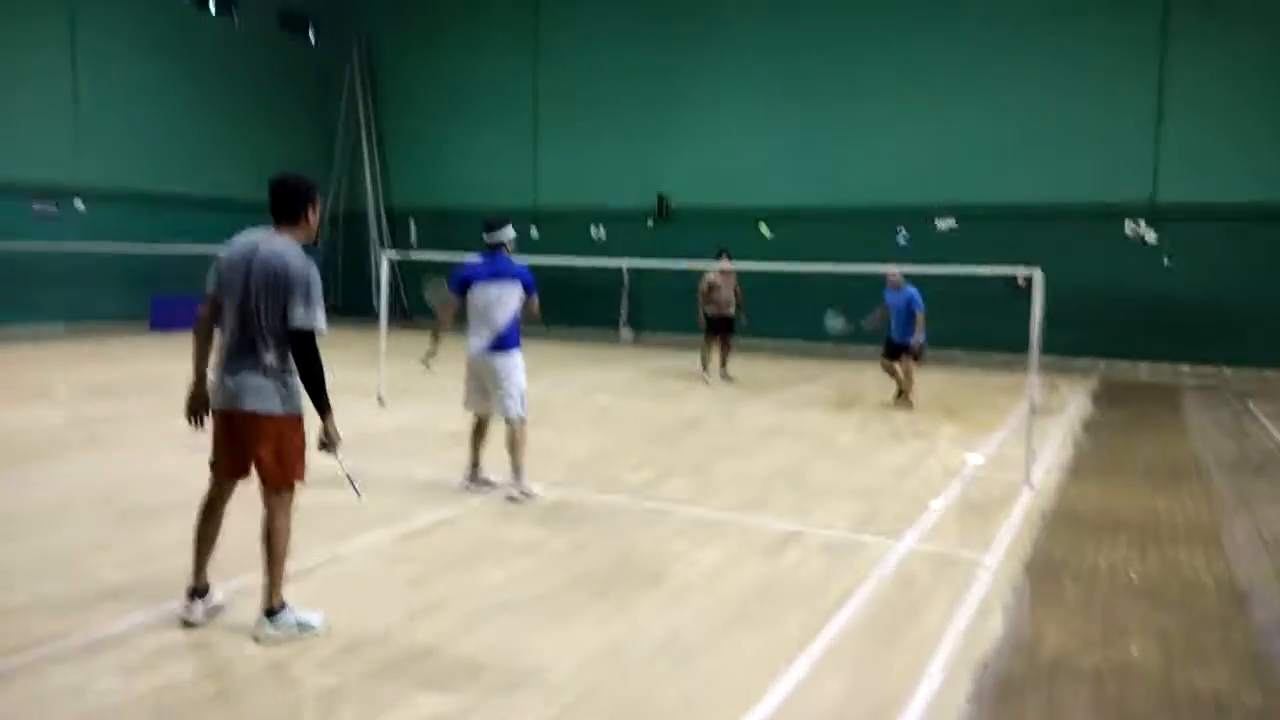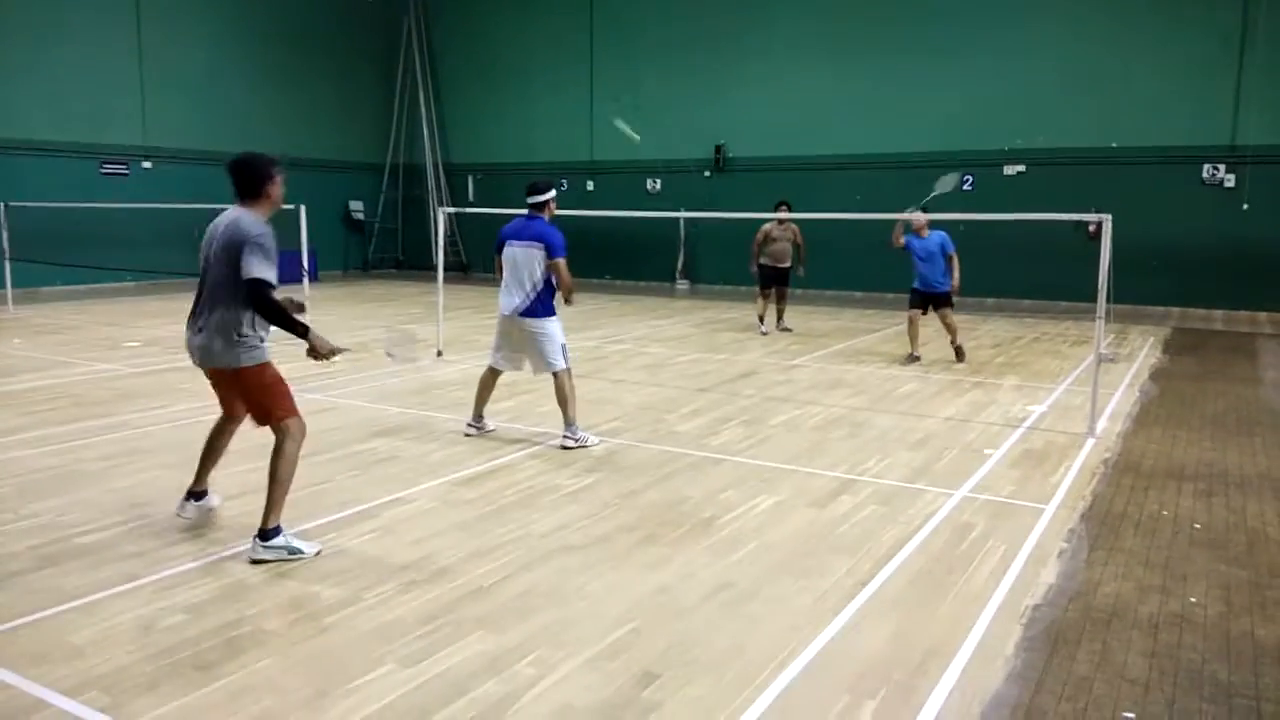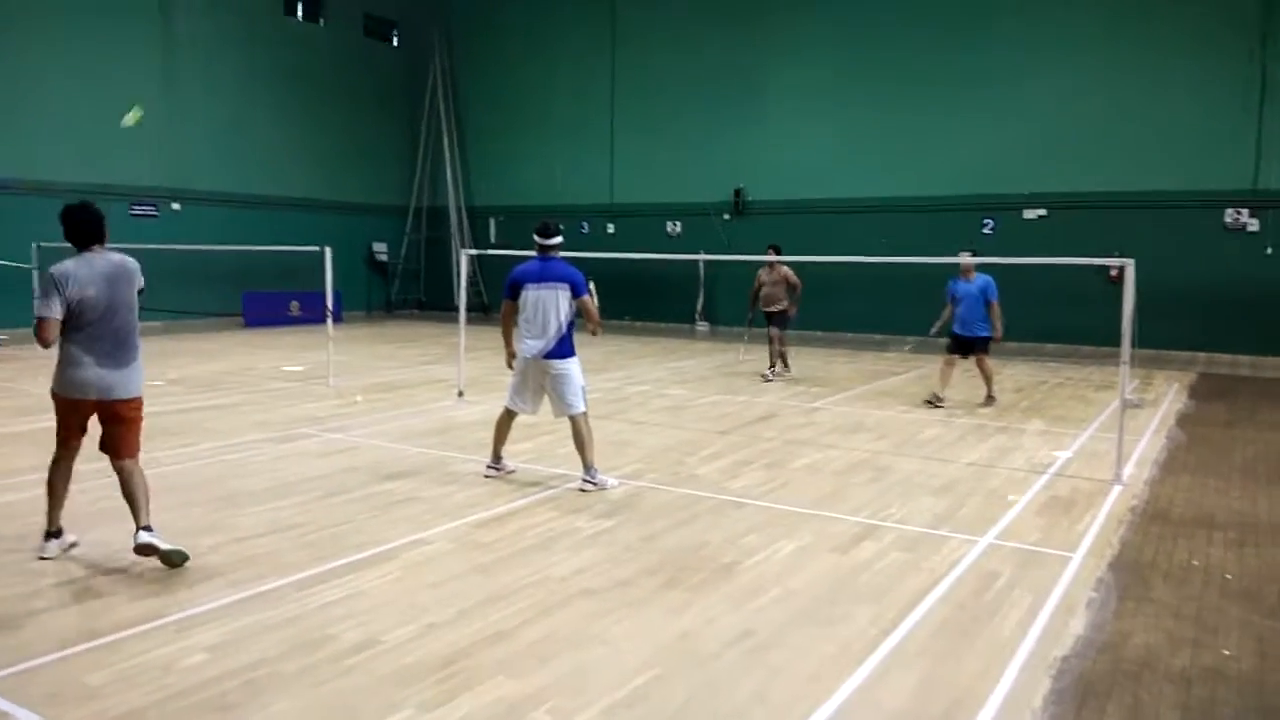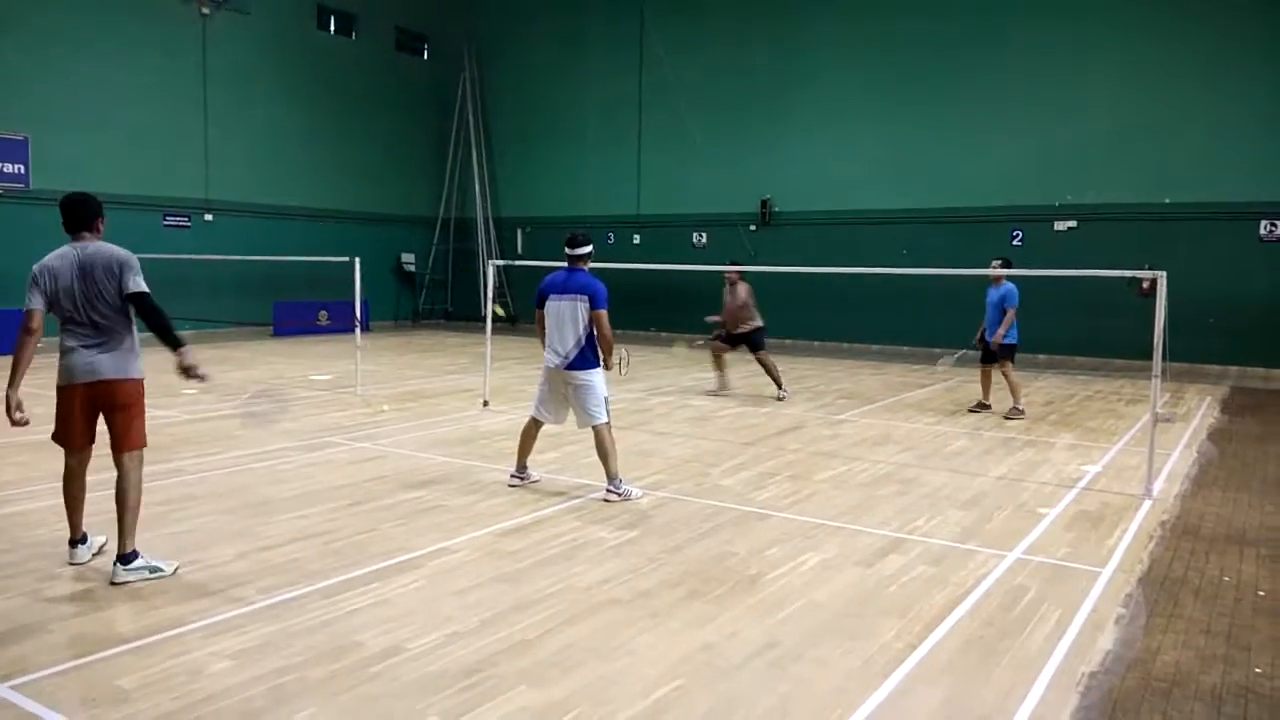
dt=0.7s
person 1, frame 1
left shoulder: (236, 247)
right shoulder: (299, 266)
left elbow: (206, 320)
right elbow: (304, 349)
left wrist: (198, 382)
right wrist: (327, 417)
left hip: (225, 392)
right hip: (271, 400)
left knee: (220, 488)
right knee: (279, 500)
left ankle: (198, 594)
right ankle: (274, 612)
person 1, frame 2
left shoulder: (223, 223)
right shoulder: (255, 233)
right elbow: (258, 297)
left wrist: (279, 304)
right wrist: (309, 335)
left hip: (205, 342)
right hip: (236, 350)
left knee: (234, 414)
right knee: (291, 430)
left ankle: (196, 495)
right ankle: (268, 536)
person 1, frame 3
left shoulder: (61, 275)
right shoulder: (129, 267)
left elbow: (46, 337)
left wrist: (66, 326)
left hip: (75, 383)
right hip: (124, 383)
left knee: (65, 453)
right knee: (127, 462)
left ankle: (53, 535)
right ankle: (145, 530)
person 1, frame 4
left shoulder: (45, 267)
right shoulder: (119, 258)
left elbow: (31, 331)
right elbow: (145, 307)
left wrist: (13, 389)
right wrist: (180, 349)
left hip: (75, 373)
right hip: (120, 372)
left knee: (76, 459)
right knee: (129, 460)
left ankle: (79, 542)
right ankle: (127, 558)
person 2, frame 1
left shoulder: (466, 271)
right shoulder: (521, 272)
left elbow: (447, 310)
right elbow: (533, 311)
left wrist: (434, 343)
left hip: (477, 354)
right hip: (505, 355)
left knee: (481, 416)
right knee: (515, 418)
left ankle: (474, 473)
right ankle: (518, 481)
person 2, frame 2
left shoulder: (508, 230)
right shoulder: (550, 234)
right elbow: (563, 278)
right wrist: (567, 295)
left hip: (508, 311)
right hip: (539, 315)
left knee: (494, 367)
right knee: (561, 371)
left ankle: (476, 420)
right ankle: (571, 432)
person 2, frame 3
left shoulder: (519, 273)
right shoulder: (571, 274)
left elbow: (507, 316)
right elbow: (591, 315)
left wrist: (509, 347)
right wrist: (594, 326)
left hip: (527, 355)
right hip: (561, 357)
left knee: (511, 409)
right knee: (578, 415)
left ankle: (495, 462)
right ankle: (590, 475)
person 2, frame 4
left shoulder: (547, 283)
right shoulder: (594, 286)
right elbow: (603, 331)
right wrist: (608, 357)
left hip: (553, 365)
right hip: (585, 368)
left knee: (536, 419)
right knee: (601, 425)
left ankle: (519, 472)
right ankle: (614, 485)
